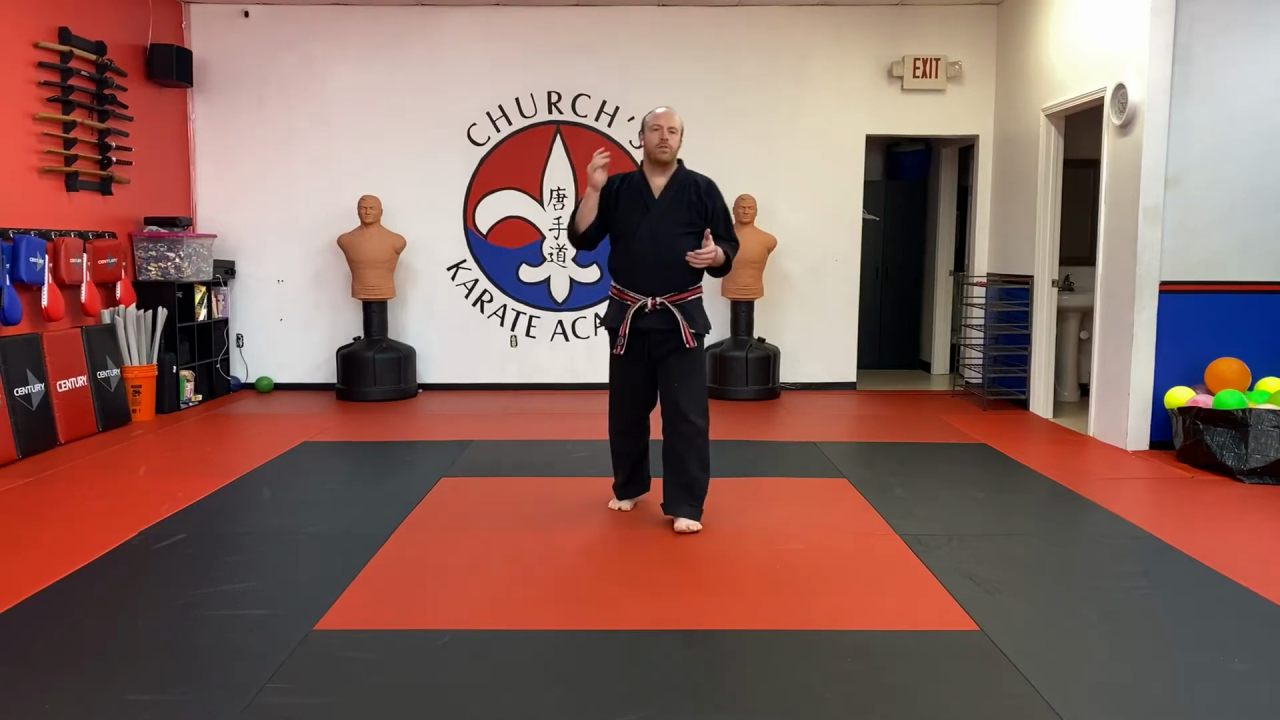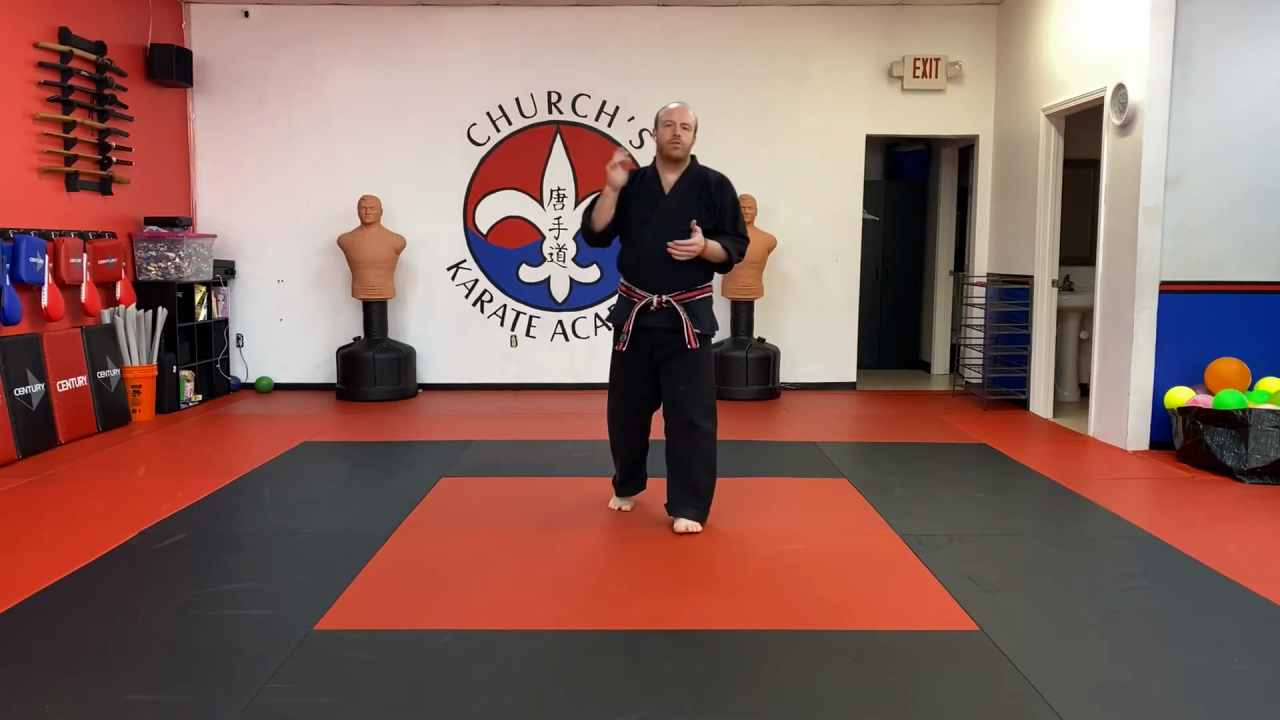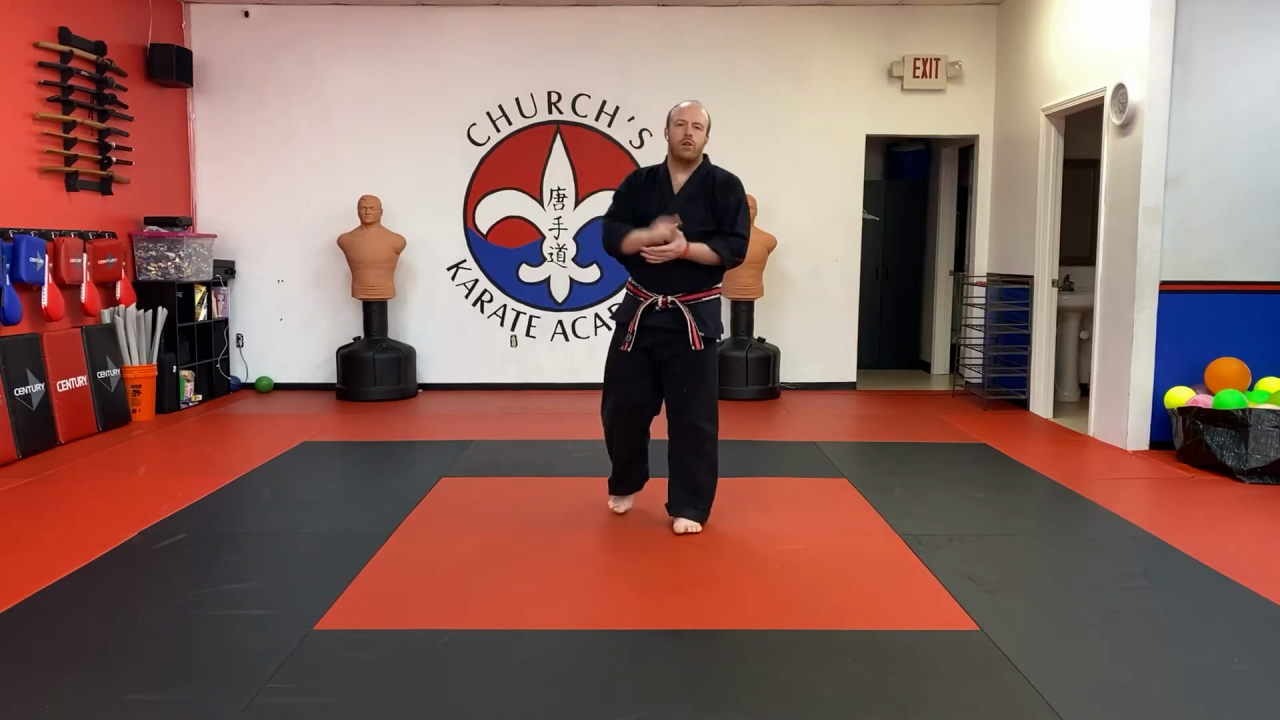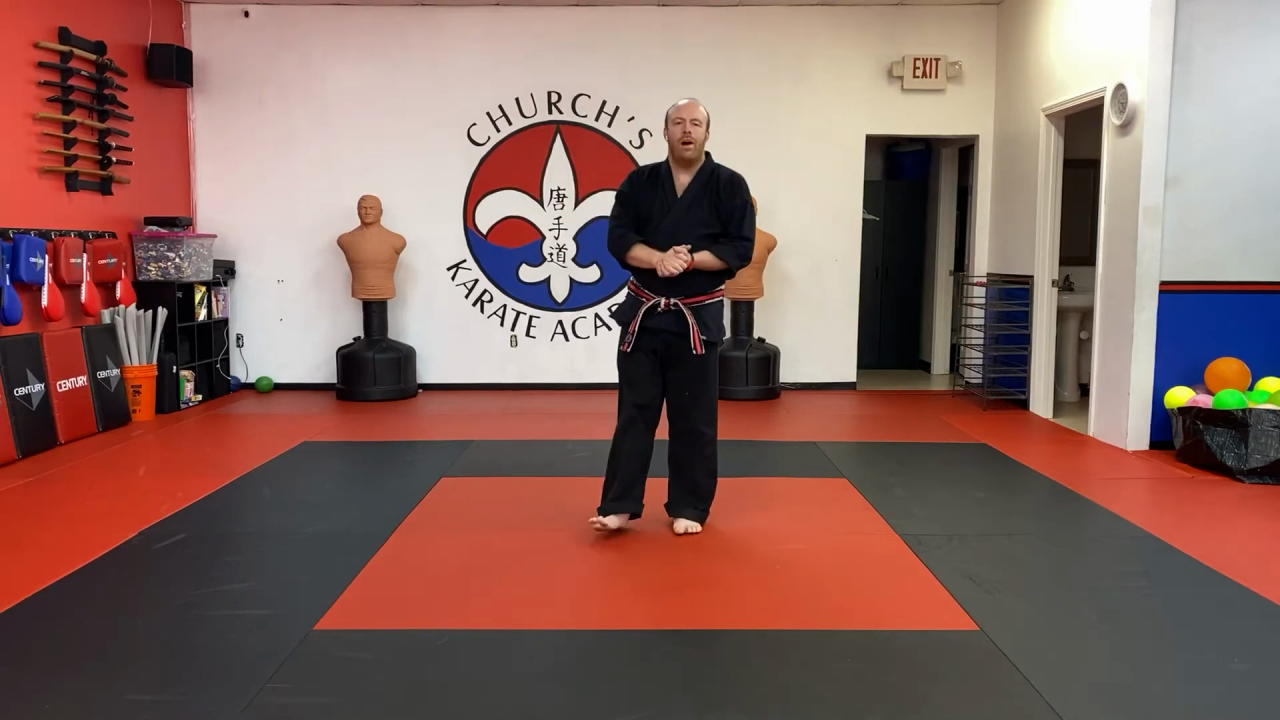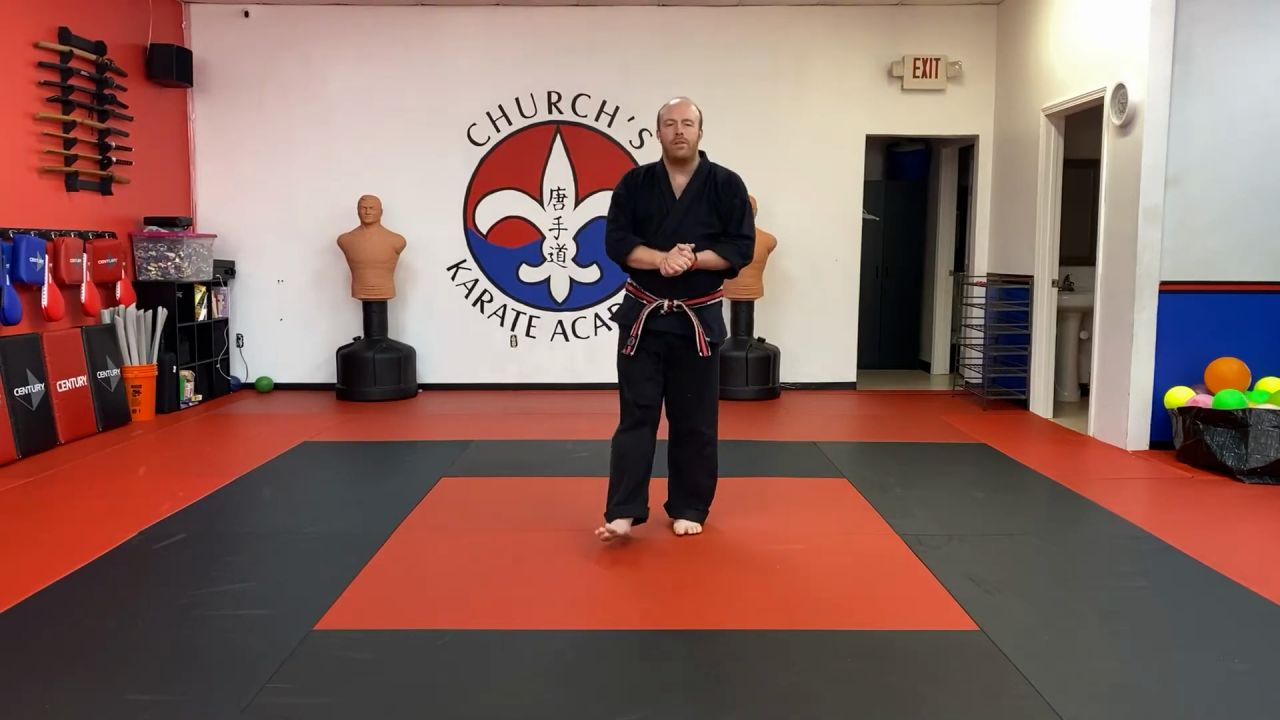
dt=0.2s
person 1, frame 1
left shoulder: (702, 189)
right shoulder: (617, 187)
left elbow: (727, 247)
right elbow: (582, 238)
left wrist: (715, 255)
right wrist: (592, 191)
left hip: (681, 316)
right hip: (629, 315)
left knee: (686, 412)
right knee: (627, 409)
left ankle: (685, 505)
right ankle: (629, 486)
person 1, frame 2
left shoulder: (714, 185)
right shoulder: (631, 183)
left elbow: (736, 244)
right elbow: (595, 235)
left wrist: (704, 247)
right wrist: (612, 190)
left hip: (688, 315)
right hip: (635, 312)
left knee: (691, 413)
right knee: (627, 408)
left ankle: (688, 506)
right ankle: (628, 484)
person 1, frame 3
left shoulder: (725, 185)
right shoulder: (640, 184)
left elbow: (733, 248)
right elbow: (613, 237)
left wrist: (684, 249)
right wrist: (648, 236)
left hip: (694, 315)
right hip: (640, 312)
left knee: (693, 416)
right knee: (625, 405)
left ankle: (689, 506)
right ankle: (626, 484)
person 1, frame 4
left shoulder: (729, 185)
right shoulder: (640, 181)
left elbow: (739, 249)
right elbow: (618, 239)
left wrist: (689, 260)
right wrist: (658, 259)
left hip: (697, 316)
right hip: (643, 313)
left knee: (694, 418)
right knee: (635, 411)
left ankle: (689, 507)
right ankle: (619, 505)
person 1, frame 5
left shoulder: (726, 185)
right shoulder: (634, 183)
left elbow: (740, 248)
right elbow: (617, 242)
left wrist: (692, 260)
right wrist: (662, 259)
left hip: (698, 318)
right hip: (643, 315)
left knee: (695, 420)
right knee: (636, 413)
left ankle: (689, 507)
right ankle: (624, 511)
